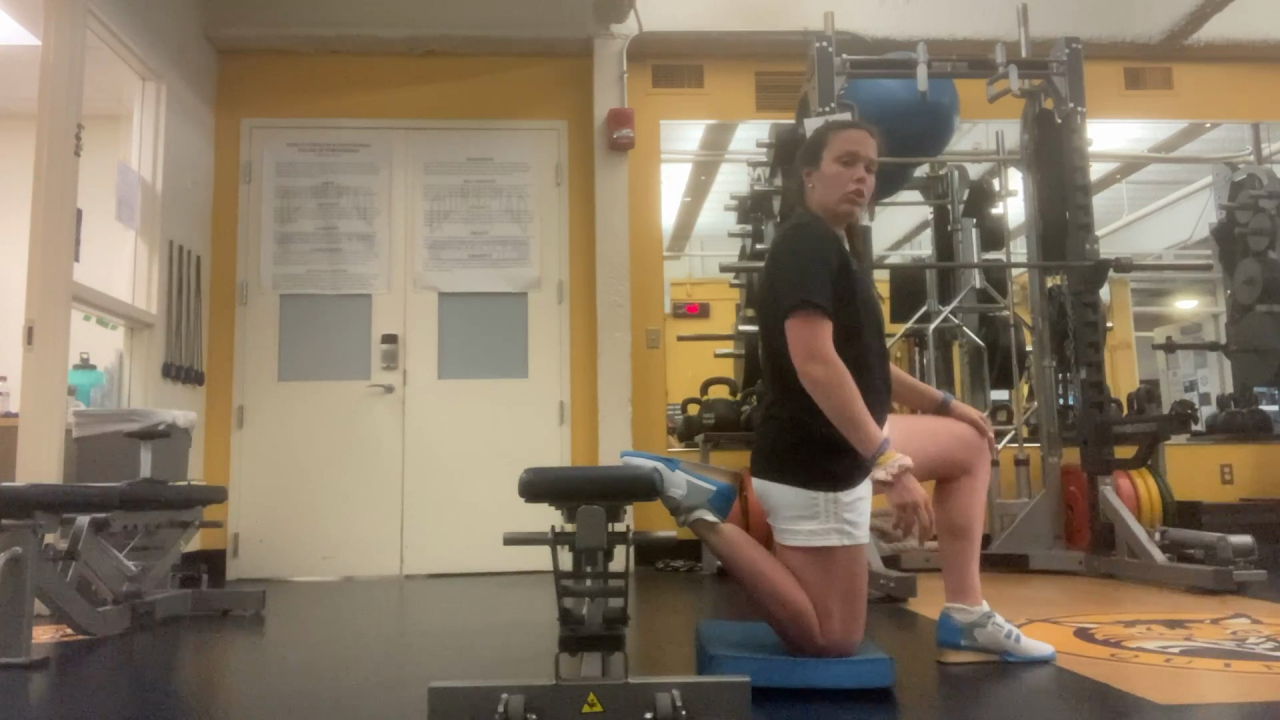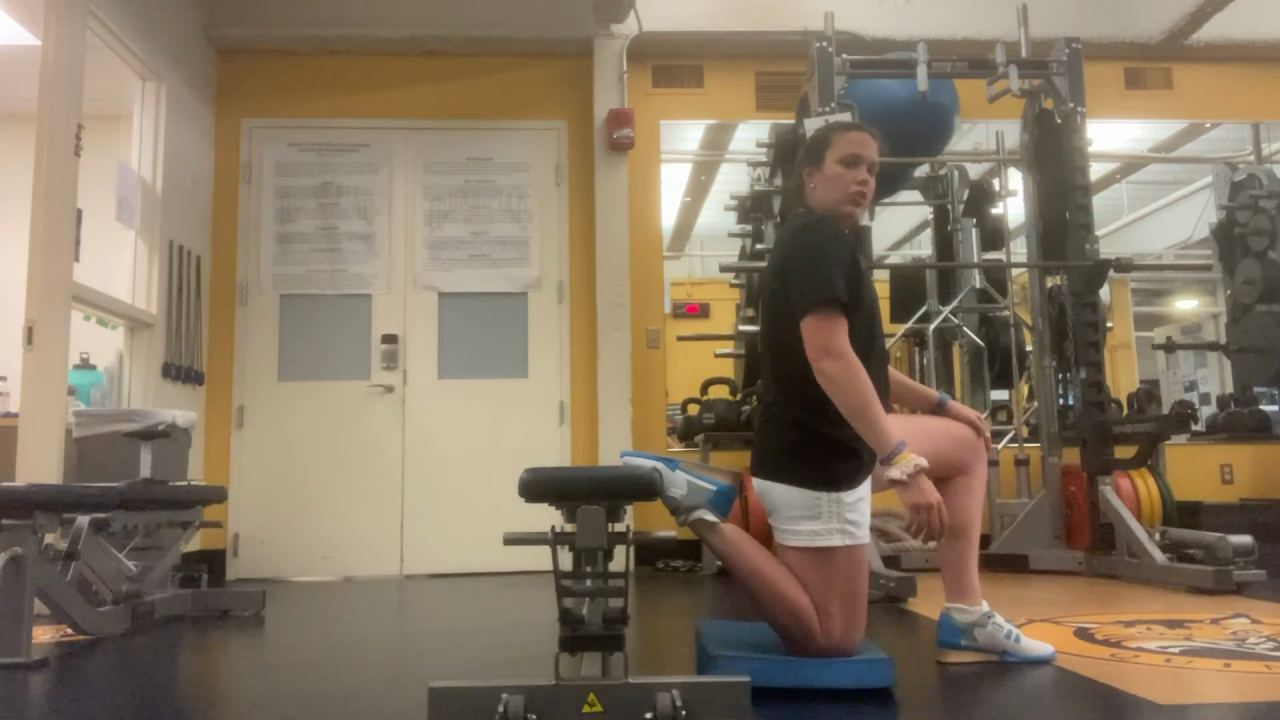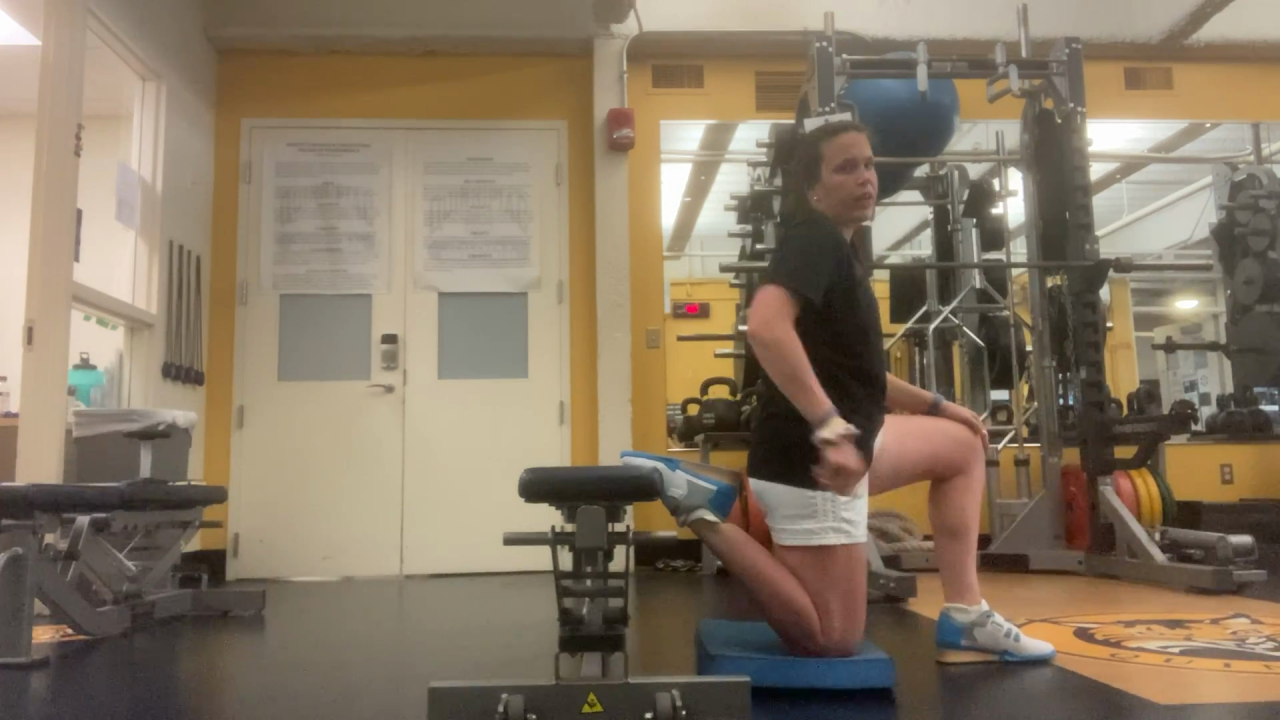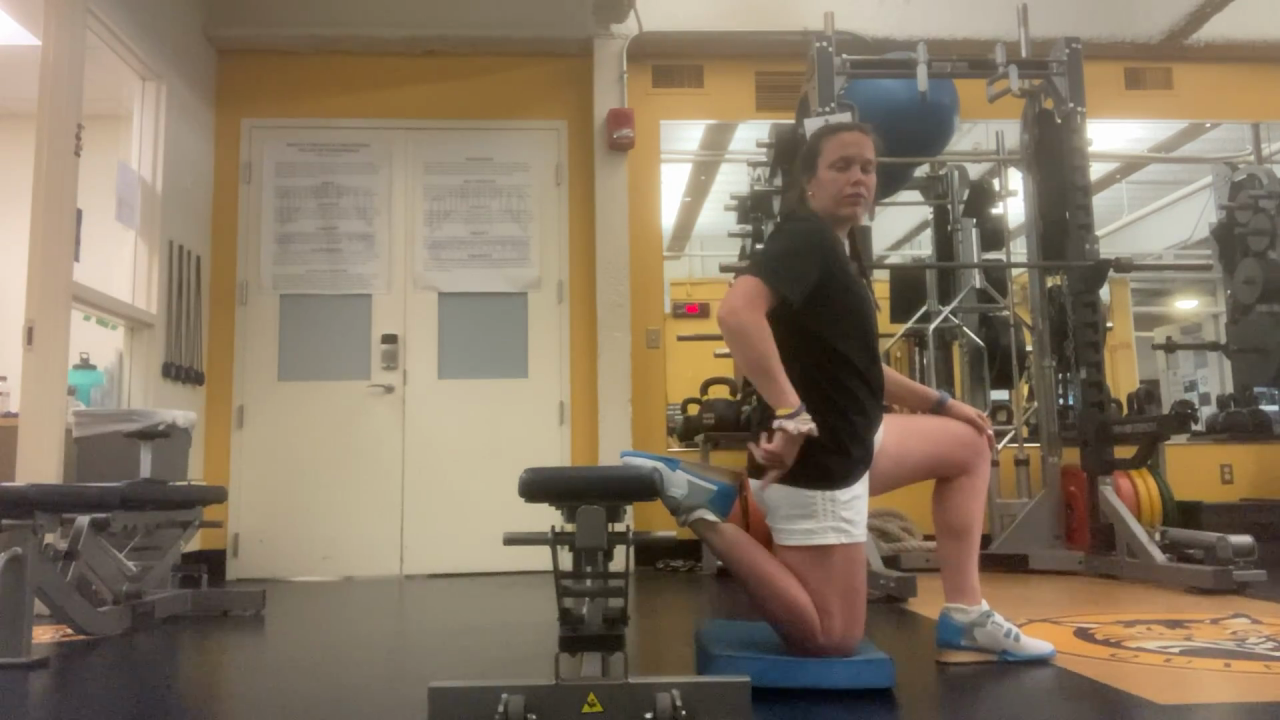
dt=0.7s
person 1, frame 1
left shoulder: (831, 246)
right shoulder: (808, 242)
left elbow: (861, 358)
right elbow: (815, 363)
left wrist: (944, 403)
right wrist: (892, 467)
left hip: (838, 441)
right hip: (813, 459)
left knee: (969, 444)
right knee: (832, 639)
left ankle: (965, 616)
right ankle: (707, 514)
person 1, frame 2
left shoulder: (821, 241)
right shoulder: (819, 239)
left elbow: (858, 358)
right elbow: (831, 362)
left wrist: (941, 404)
right wrist: (905, 465)
left hip: (832, 442)
right hip: (812, 460)
left knee: (965, 444)
right knee: (831, 640)
left ankle: (965, 616)
right ankle: (706, 515)
person 1, frame 3
left shoulder: (833, 248)
right shoulder: (816, 241)
right elbow: (766, 326)
left wrist: (936, 406)
right wrist: (833, 431)
left hip: (837, 443)
right hip: (805, 459)
left knee: (962, 444)
right knee: (832, 640)
left ankle: (964, 616)
right ankle: (707, 510)
person 1, frame 4
left shoulder: (839, 251)
right shoulder: (805, 238)
right elbow: (736, 311)
left wrist: (940, 403)
right wrist: (791, 415)
left hip: (847, 441)
right hip: (810, 458)
left knee: (969, 442)
right knee: (832, 640)
left ankle: (965, 616)
right ankle: (708, 516)
